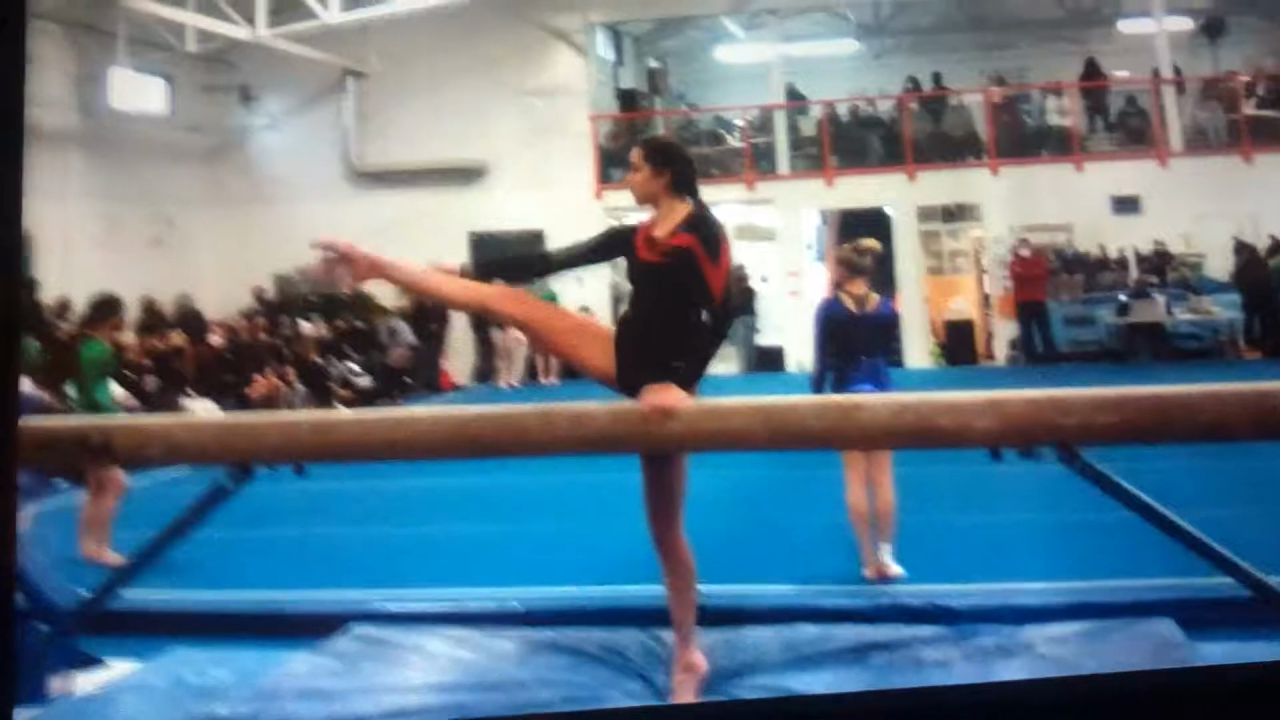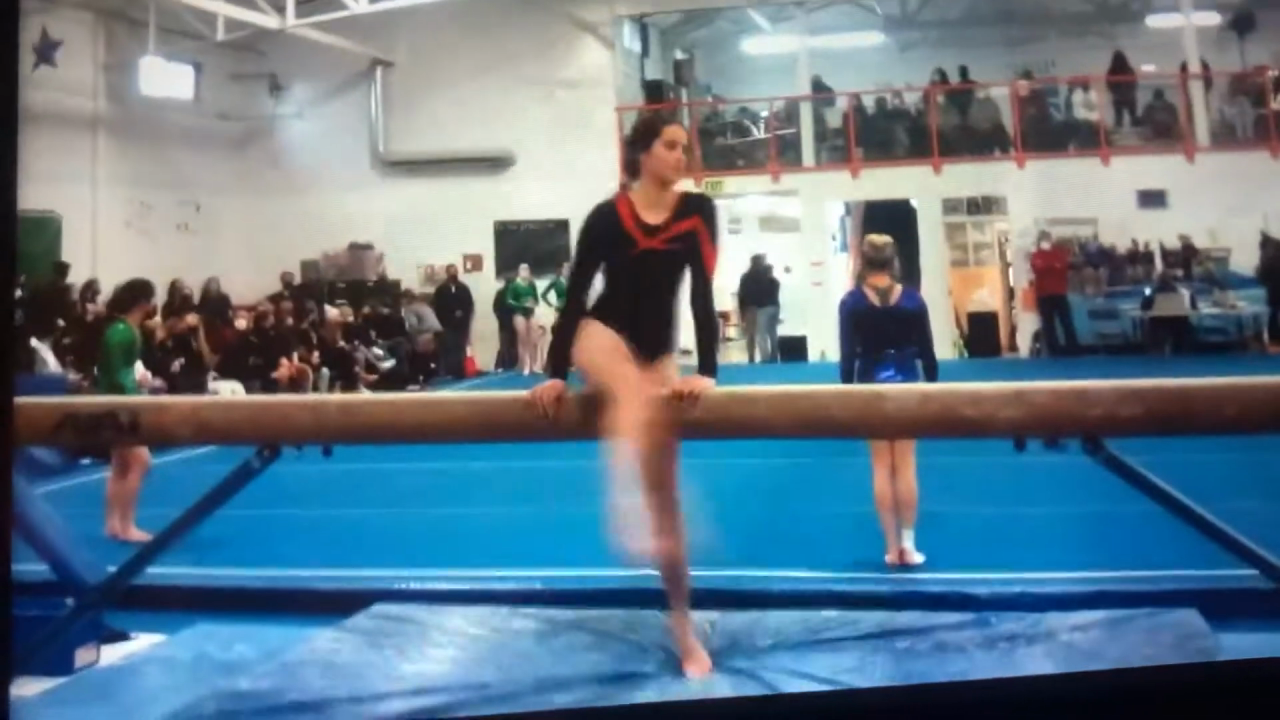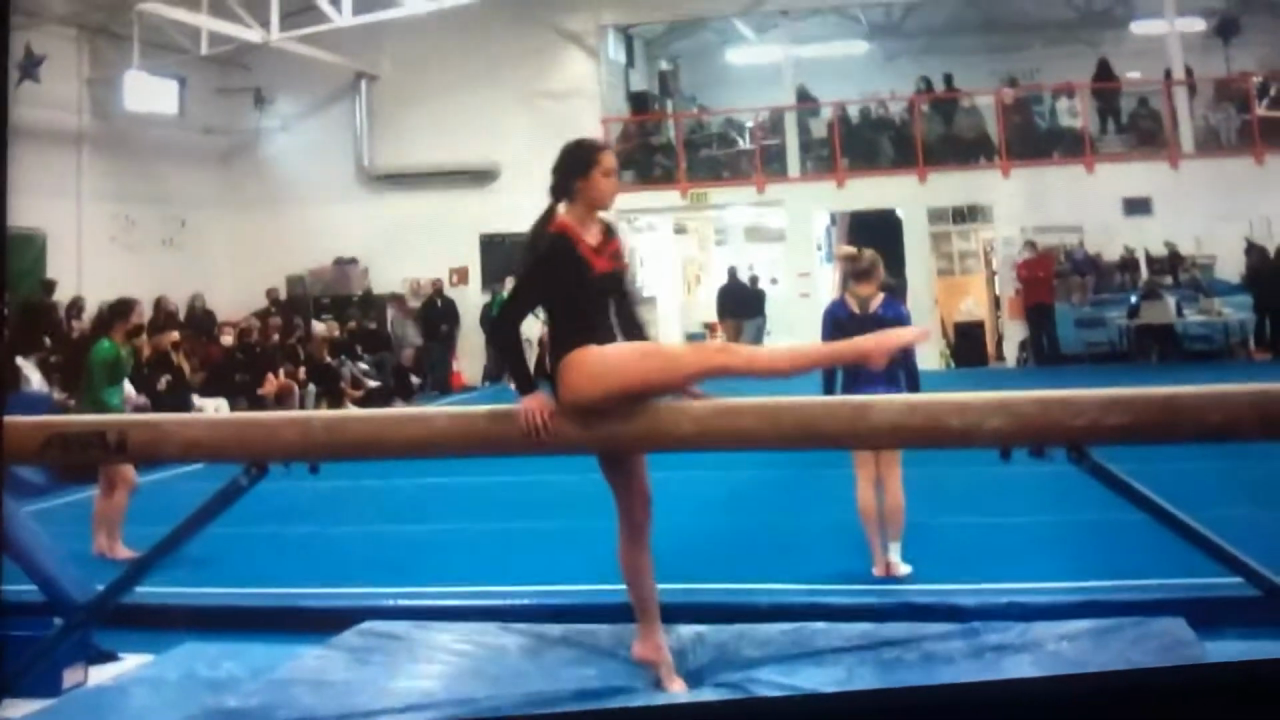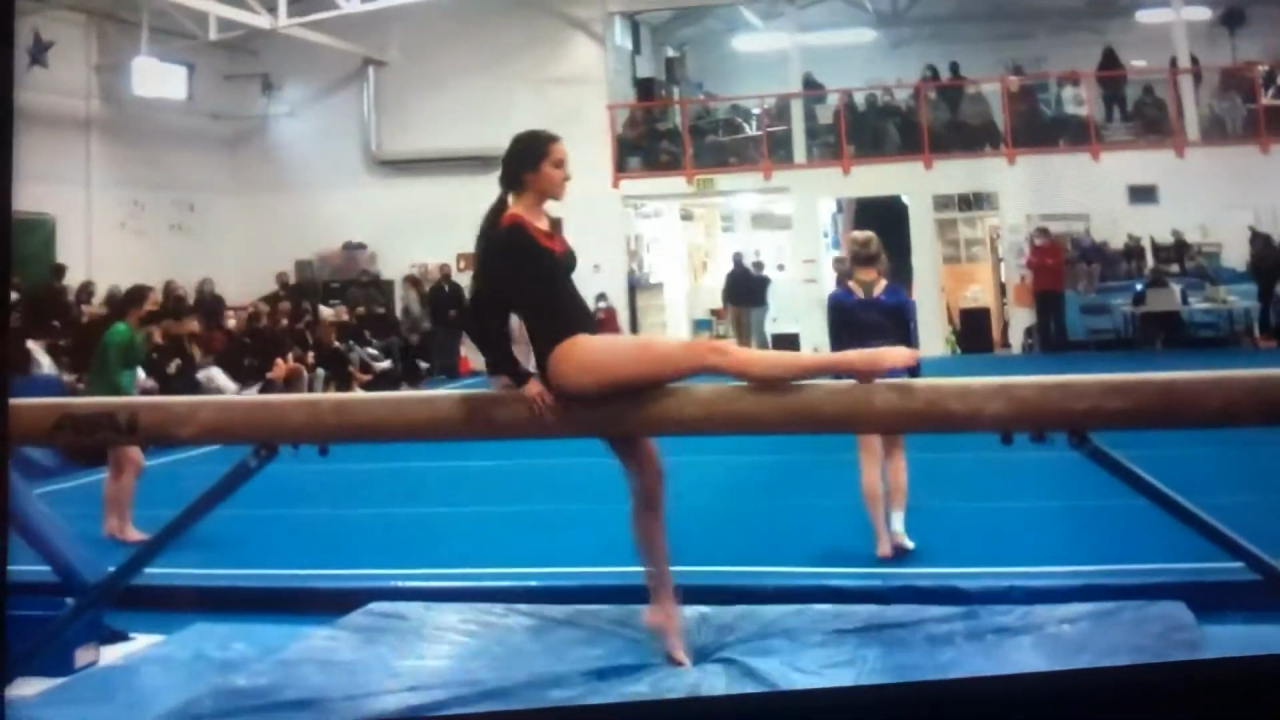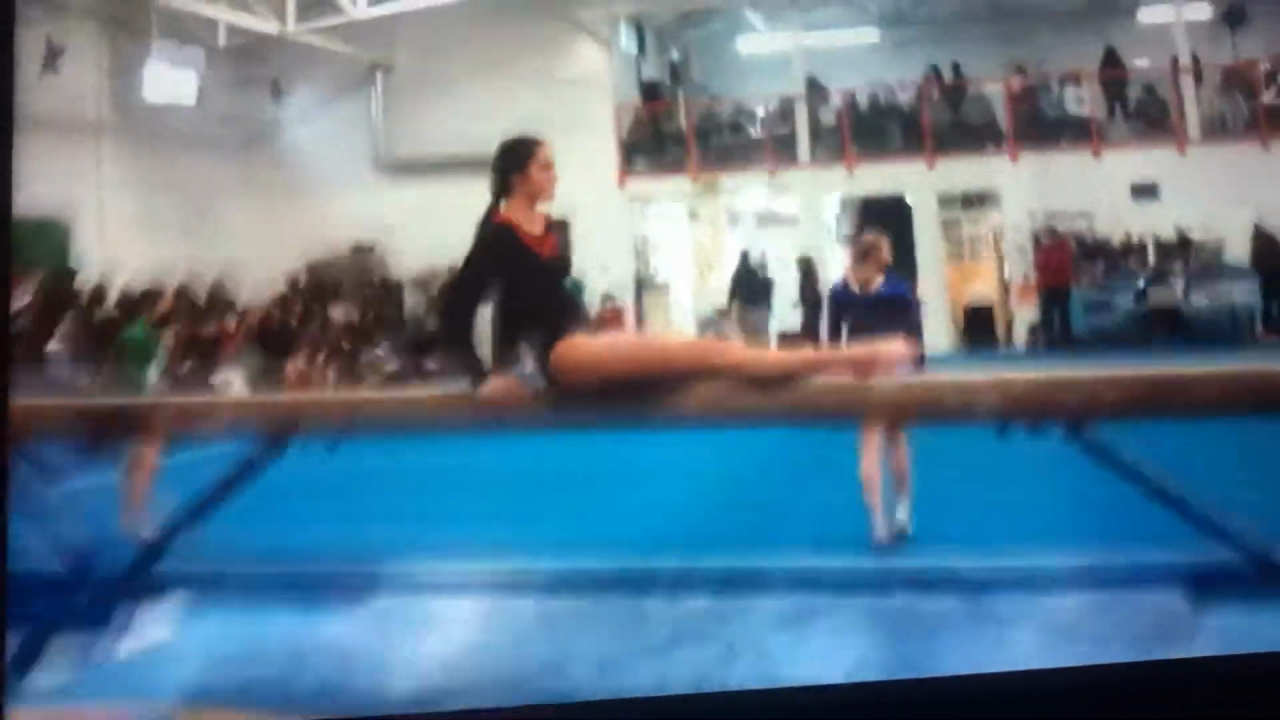
dt=0.5s
person 1, frame 1
left shoulder: (703, 231)
right shoulder: (635, 234)
left elbow: (719, 318)
right elbow: (558, 261)
left wrist: (682, 383)
right wrist: (473, 272)
left hip: (661, 380)
right hip: (620, 356)
left knee: (666, 524)
right knee: (506, 300)
left ankle: (687, 652)
right ankle: (377, 266)
person 1, frame 2
left shoulder: (697, 210)
right shoulder: (608, 214)
left elbow: (704, 292)
right elbow: (575, 288)
left wrist: (705, 371)
right wrist: (555, 373)
left hip: (651, 348)
right hip: (602, 334)
left knee: (664, 492)
right knee: (639, 390)
left ankle: (681, 625)
right ankle: (633, 517)
person 1, frame 3
left shoulder: (607, 235)
right shoulder: (554, 241)
right elbow: (506, 320)
left wrist: (665, 373)
right wrist: (528, 392)
left hip: (607, 377)
right hip: (581, 371)
left knee: (636, 507)
right knee: (720, 355)
left ankle: (650, 639)
right ankle: (860, 347)
person 1, frame 4
left shoulder: (545, 224)
right shoulder: (509, 236)
right elbow: (477, 317)
right wrist: (517, 376)
left hip: (593, 356)
right hip: (570, 361)
left knee: (648, 474)
right knee: (712, 352)
left ankle: (663, 604)
right ankle: (852, 361)
person 1, frame 5
left shoulder: (545, 230)
right shoulder: (499, 238)
right elbow: (454, 308)
right wrist: (483, 377)
left hip: (590, 343)
right hip: (568, 355)
left knee: (712, 353)
right knee: (712, 354)
right ankle: (849, 357)
person 2, frame 1
left shoulder: (830, 308)
right shoulder: (886, 307)
left elbow: (823, 360)
right elbow: (889, 351)
left wrist: (817, 399)
left hip: (845, 396)
right hip: (880, 393)
left knee: (856, 481)
right knee: (883, 479)
left ankle: (869, 560)
right ankle: (886, 557)
person 2, frame 2
left shoulder: (852, 302)
right shoulder: (912, 299)
left elbow: (847, 353)
right elbow: (926, 350)
left hip: (870, 386)
right hip: (906, 385)
left knee: (881, 469)
right knee: (905, 467)
left ankle: (891, 547)
right ankle: (907, 545)
person 2, frame 3
left shoulder: (835, 311)
right shoulder: (895, 308)
left elbow: (829, 362)
right elbow: (908, 359)
left wrist: (829, 401)
left hip: (854, 398)
right hip: (890, 395)
left knee: (865, 480)
right knee: (891, 478)
left ankle: (878, 559)
right ankle: (894, 558)
person 2, frame 4
left shoulder: (839, 298)
right shoulder: (897, 294)
left elbow: (837, 348)
right elbow: (910, 343)
right hip: (894, 378)
left knee: (869, 461)
right knee: (895, 454)
left ankle: (882, 539)
right ankle: (898, 526)
person 2, frame 5
left shoulder: (840, 292)
right shoulder: (898, 288)
left elbow: (834, 337)
right elbow: (912, 332)
right hip: (894, 366)
left knee: (869, 446)
right knee: (898, 441)
left ankle: (879, 522)
right ankle: (902, 512)
person 3, frame 1
left shoulder: (94, 345)
right shoulder: (95, 349)
right elbow: (91, 393)
right wrist: (112, 409)
left knee: (97, 487)
right knee: (115, 483)
left ankle: (88, 545)
right ankle: (100, 547)
person 3, frame 2
left shoulder: (130, 329)
right shoulder: (121, 332)
left elbow: (124, 370)
right elbow: (116, 375)
left wrist: (136, 382)
right wrist: (134, 390)
left knee: (121, 465)
right knee: (139, 462)
left ankle: (113, 523)
right ankle: (126, 526)
person 3, frame 3
left shoulder: (122, 349)
right shoulder: (105, 349)
left elbow: (115, 387)
right elbow: (99, 393)
right wrist: (117, 413)
left knee: (108, 483)
right knee: (126, 480)
left ankle: (100, 541)
right ankle: (114, 544)
person 3, frame 4
left shoulder: (135, 334)
right shoulder: (120, 333)
left elbow: (128, 372)
right elbow: (114, 376)
right wrist: (131, 400)
left knee: (118, 465)
right knee: (132, 462)
left ankle: (111, 523)
right ankle: (124, 526)
person 3, frame 5
left shoulder: (144, 333)
right shoulder: (138, 335)
right elbow: (133, 373)
left knee: (139, 461)
right knee: (145, 461)
left ankle: (130, 518)
right ankle: (135, 519)
